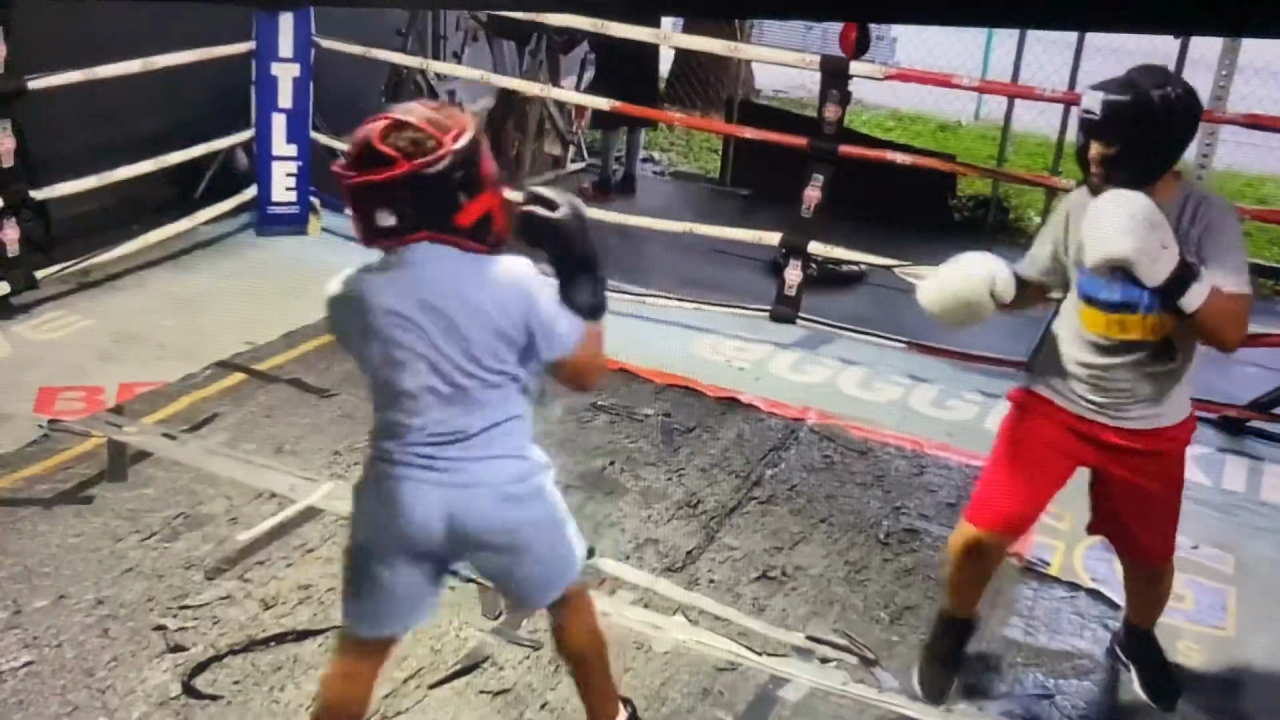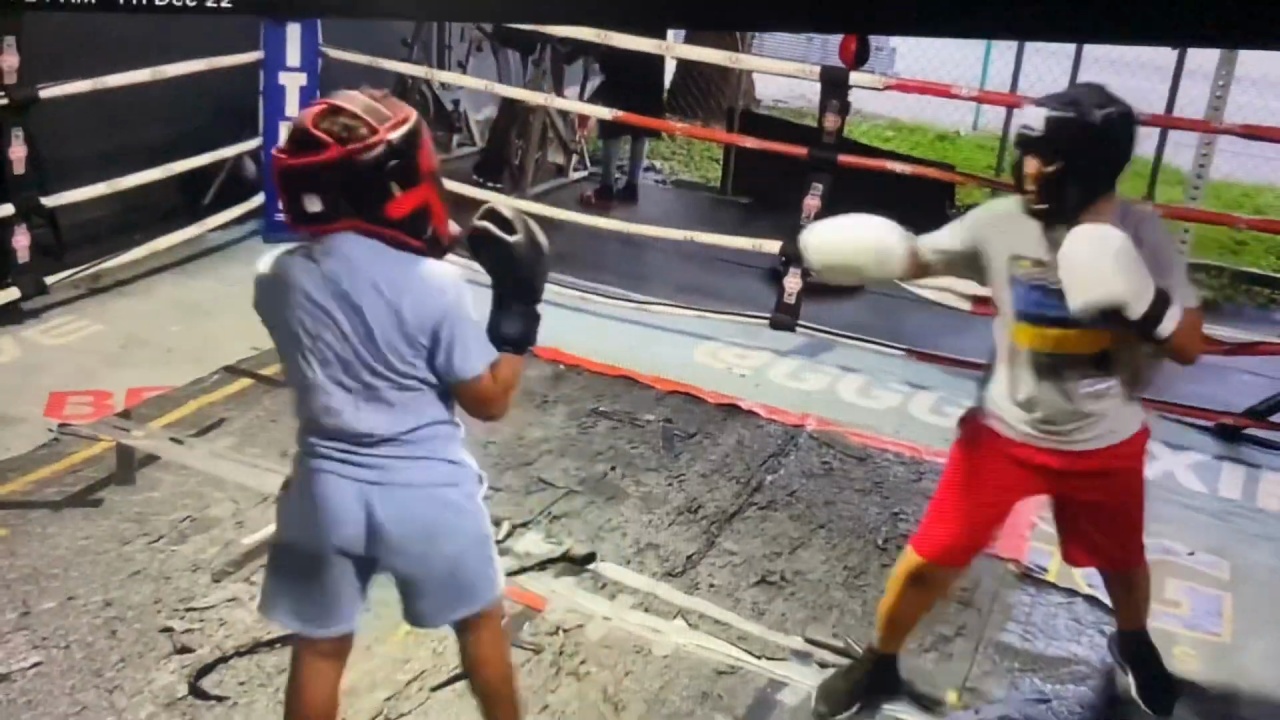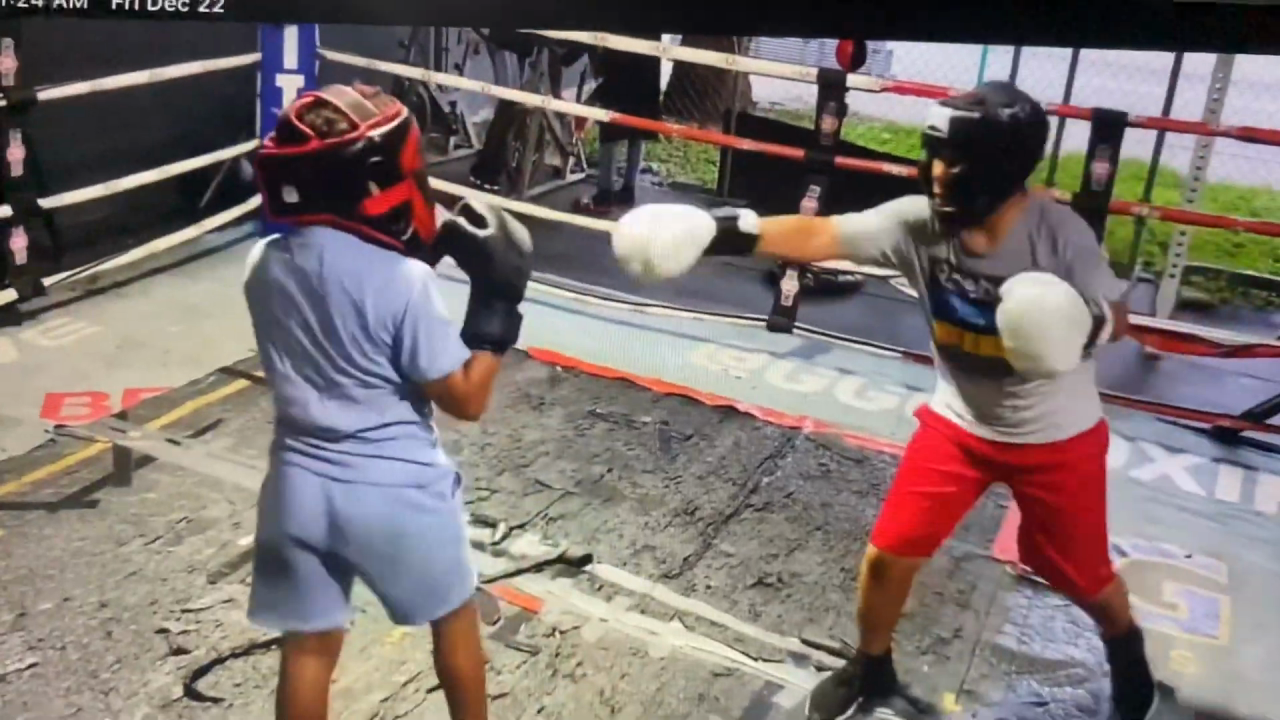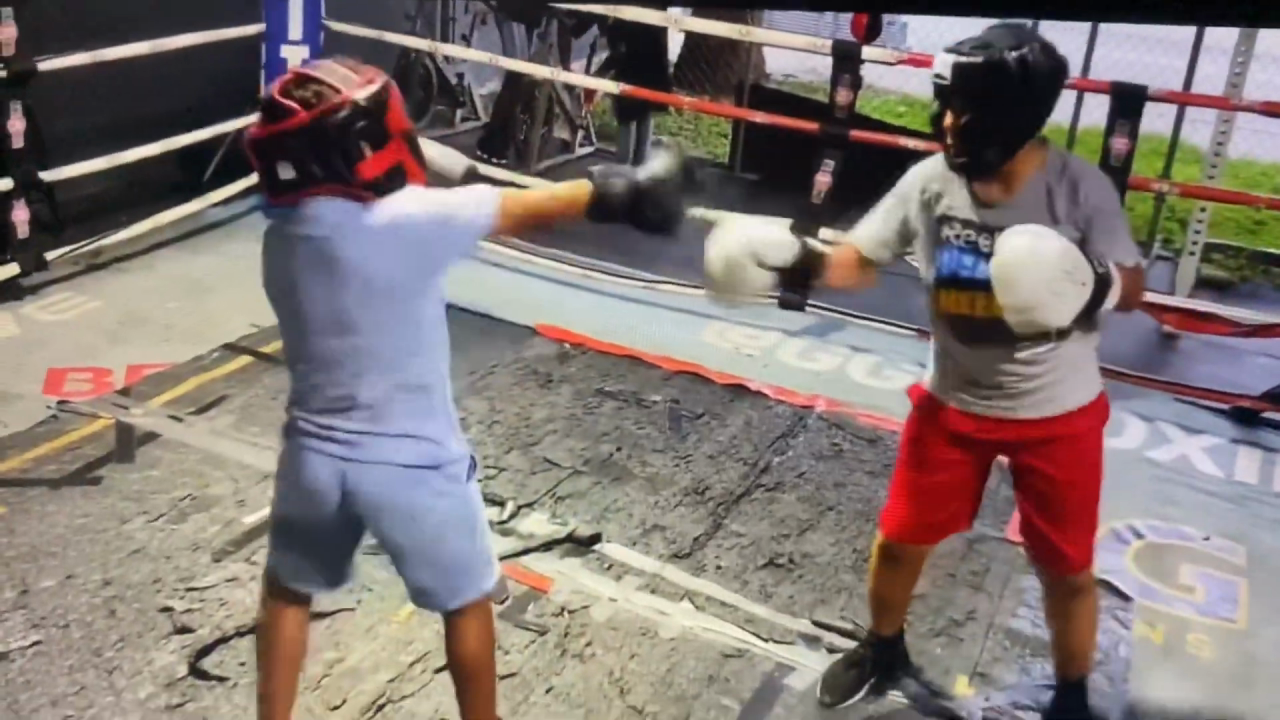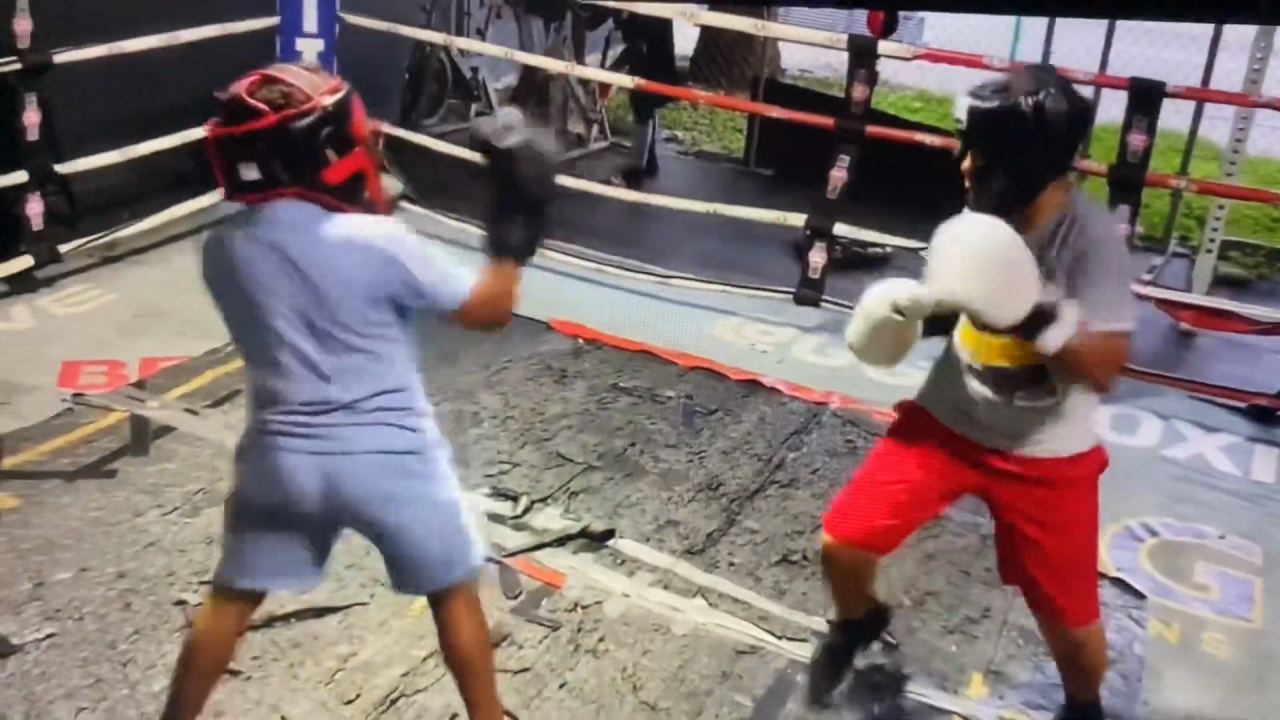
dt=0.2s
person 1, frame 1
left shoulder: (1206, 218)
right shoulder: (1078, 207)
left elbow: (1229, 331)
right elbow: (1034, 284)
left wrist: (1168, 270)
right wrist: (997, 285)
left hip: (1150, 425)
right hip: (1055, 403)
left knee: (1148, 554)
right knee: (980, 534)
left ankle: (1136, 639)
right ankle: (953, 628)
person 1, frame 2
left shoulder: (1141, 235)
right shoulder: (1000, 221)
left elbow: (1189, 344)
right elbow: (922, 256)
left wrist: (1144, 303)
right wrist: (879, 250)
left hip: (1103, 443)
right hip: (1006, 430)
left knee: (1122, 561)
right knee: (929, 560)
left ankle: (1132, 643)
right ankle: (877, 665)
person 1, frame 3
left shoulder: (1059, 232)
right shoulder: (916, 220)
left elbow: (1115, 319)
right elbow: (819, 236)
left wrist: (1086, 329)
right wrist: (721, 230)
left hip: (1059, 439)
right hip: (960, 425)
left knee: (1082, 574)
right knee: (889, 555)
left ankle: (1124, 642)
right ankle: (871, 669)
person 1, frame 4
left shoulder: (1080, 189)
right shoulder: (929, 182)
left elbow: (1132, 283)
right elbow: (855, 262)
left wrist: (1092, 288)
right wrist: (790, 262)
left hip: (1060, 413)
right hip: (954, 403)
left knee: (1065, 566)
right knee: (900, 540)
right ankle: (883, 649)
person 1, frame 5
left shoulder: (1091, 238)
right shoulder: (978, 219)
left elbow: (1103, 367)
left wrist: (1032, 313)
right wrist: (919, 309)
left hip: (1048, 455)
right hip: (945, 421)
left knee: (1066, 611)
right knee: (842, 544)
right ankle: (857, 622)
person 2, frame 1
left shoulder: (353, 299)
right shoulder: (514, 283)
right elbow: (584, 370)
right wrist: (583, 274)
left hip: (405, 493)
right hip: (504, 487)
left knee: (361, 644)
right knee: (568, 598)
person 2, frame 2
left shoulder: (277, 279)
right shoulder: (435, 287)
right elbow: (490, 402)
right wrist: (520, 300)
left hip: (328, 493)
right hip: (429, 491)
left knee: (321, 647)
right knee: (479, 619)
person 2, frame 3
left shoulder: (265, 268)
right shoulder: (404, 284)
right elbow: (466, 400)
right wrist: (498, 298)
left hip: (300, 488)
right hip: (399, 493)
left knee: (309, 646)
right knee: (453, 619)
person 2, frame 4
left shoulder: (282, 238)
right shoulder: (411, 221)
right elbow: (528, 209)
right wrist: (626, 190)
left hip: (314, 459)
right hip: (414, 467)
left knee: (286, 593)
right knee: (466, 604)
person 2, frame 5
left shoulder: (224, 249)
right shoulder: (377, 244)
right elbow: (491, 310)
right wrist: (521, 216)
left hip: (283, 458)
right hip: (389, 456)
left knee: (234, 594)
right knee: (454, 591)
